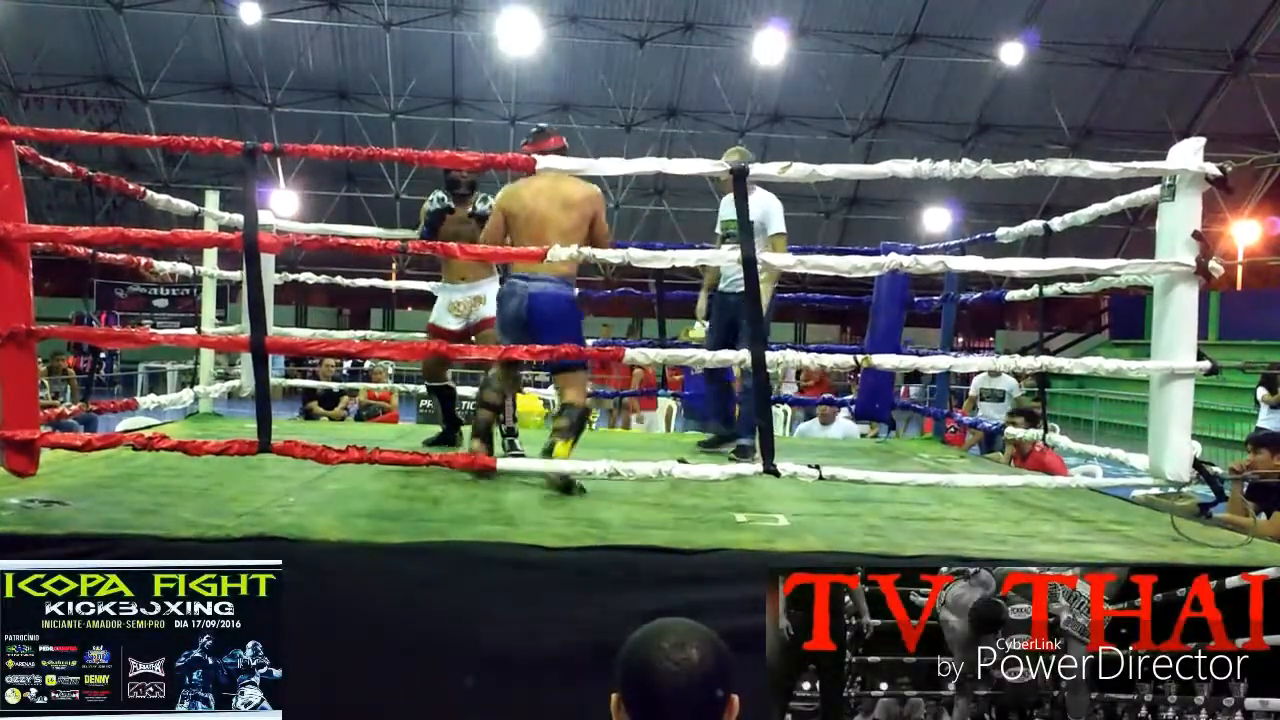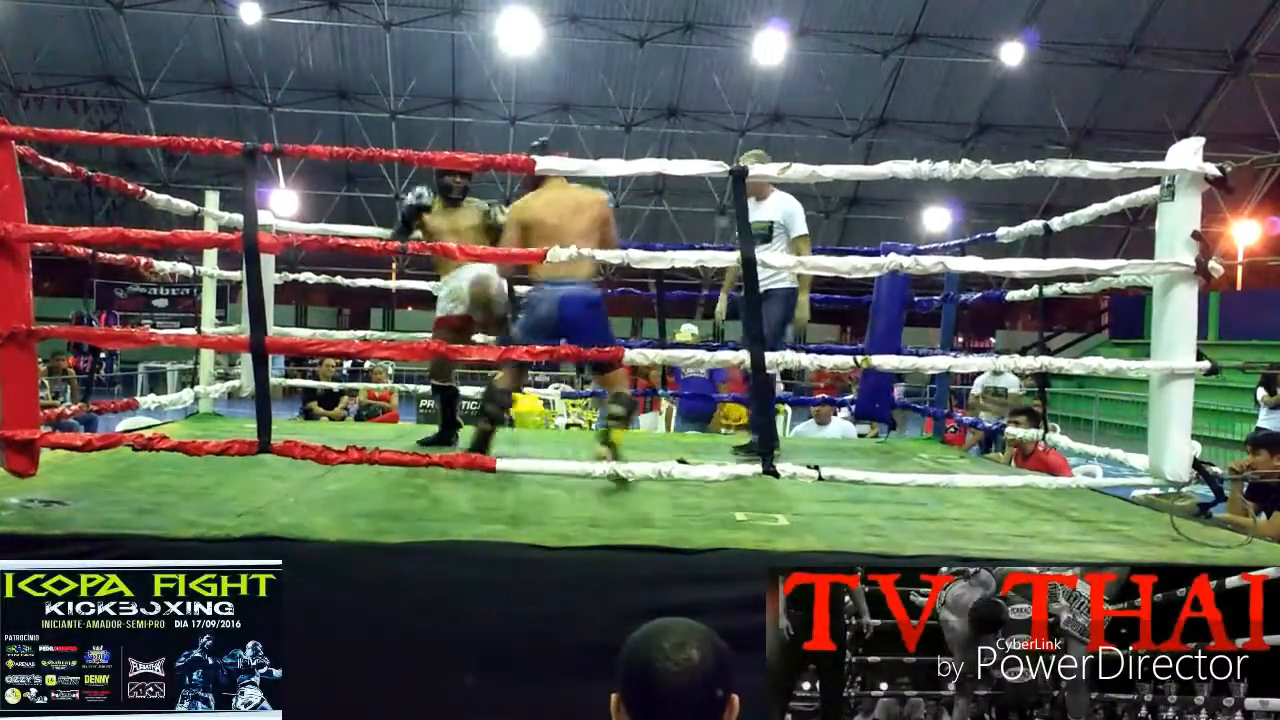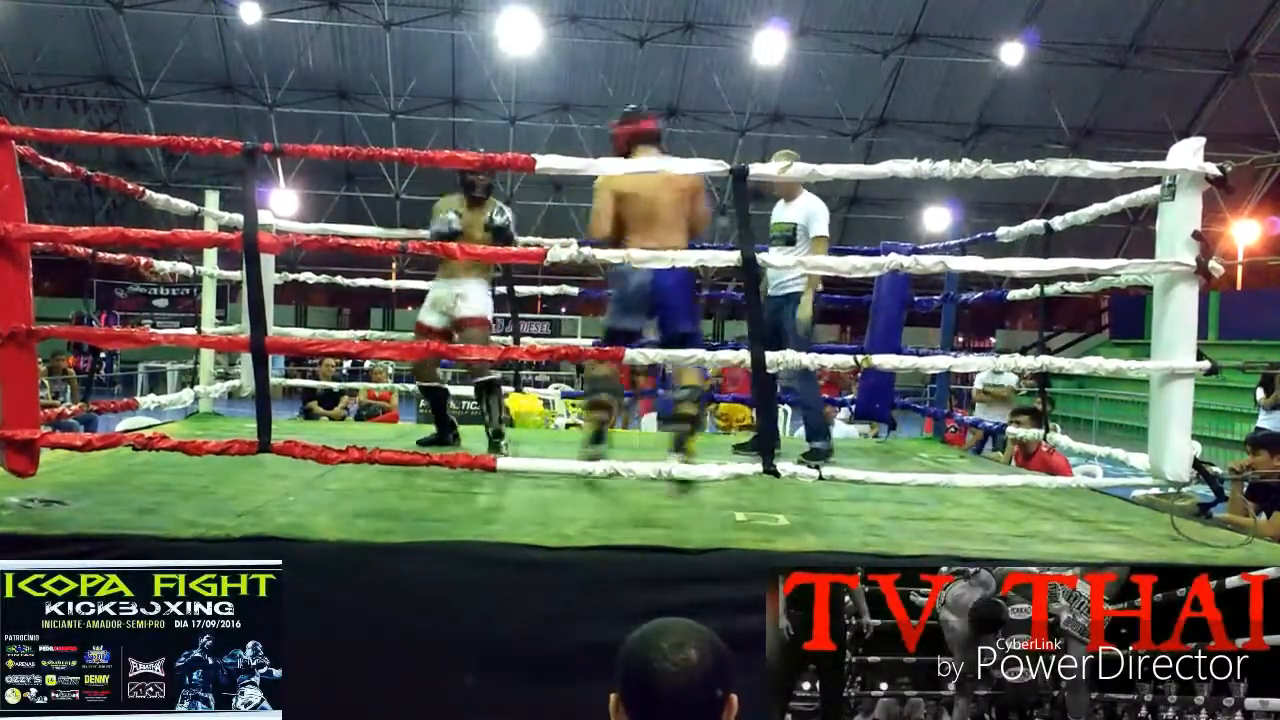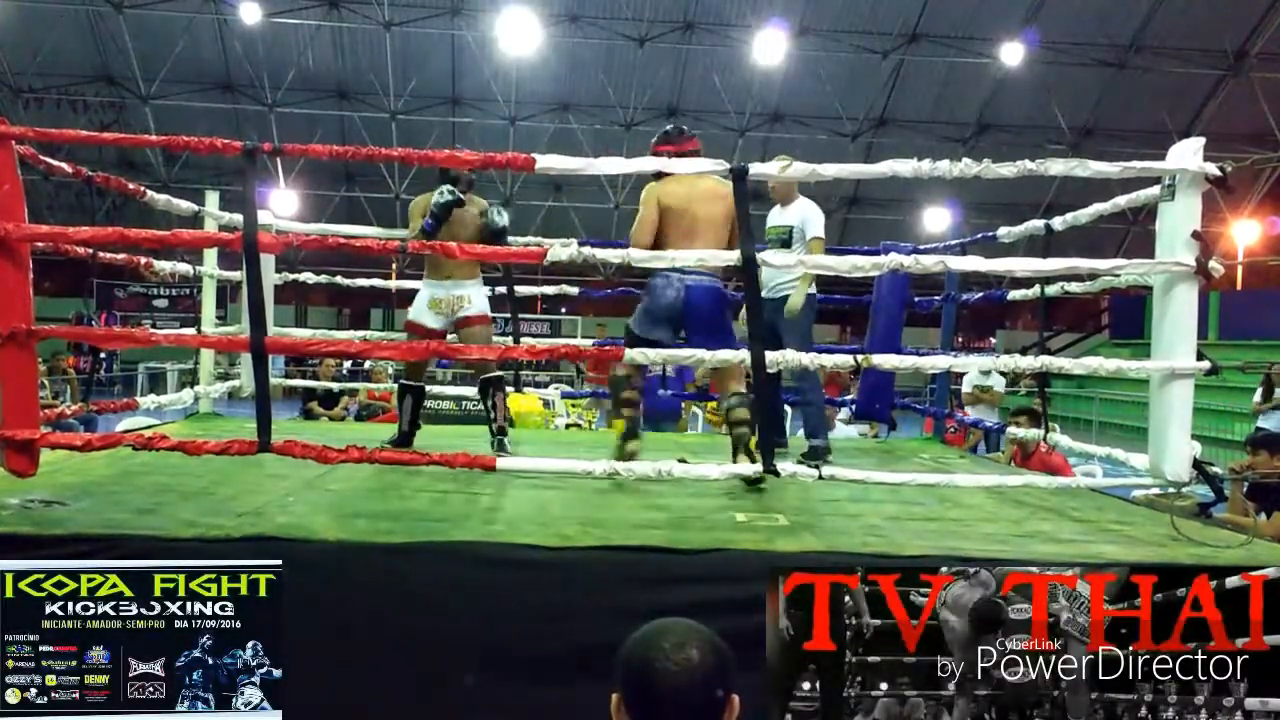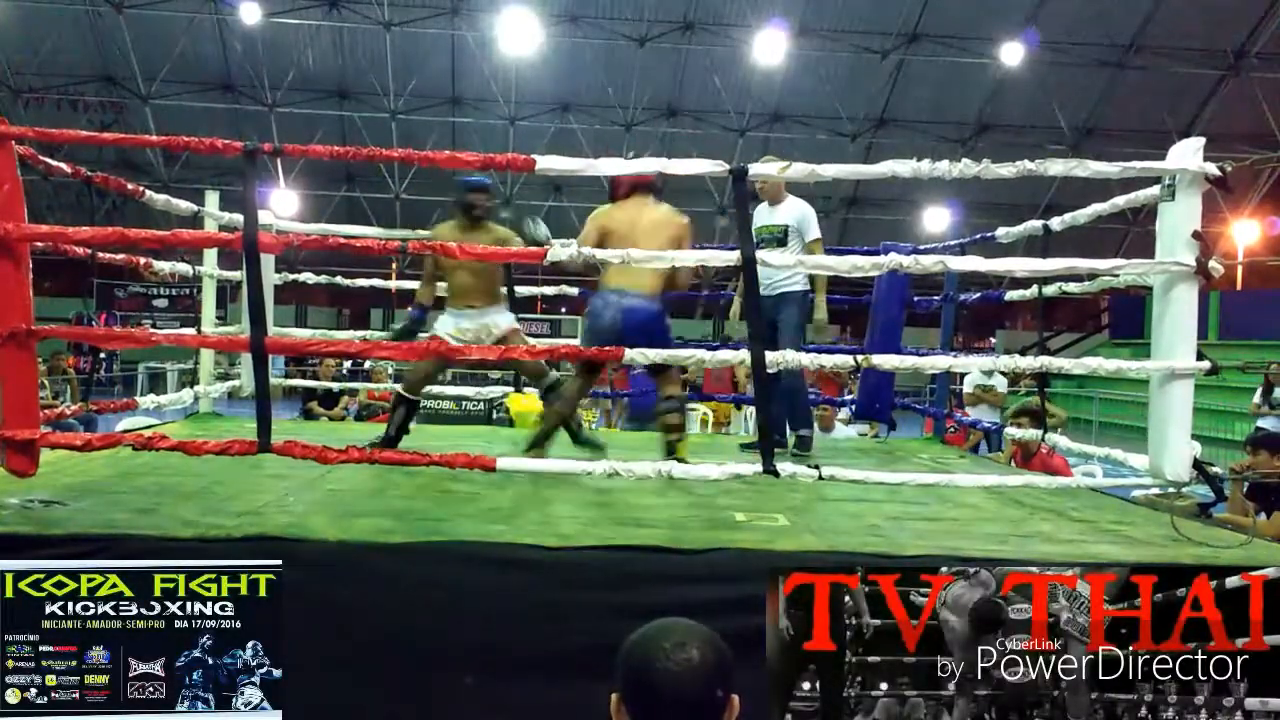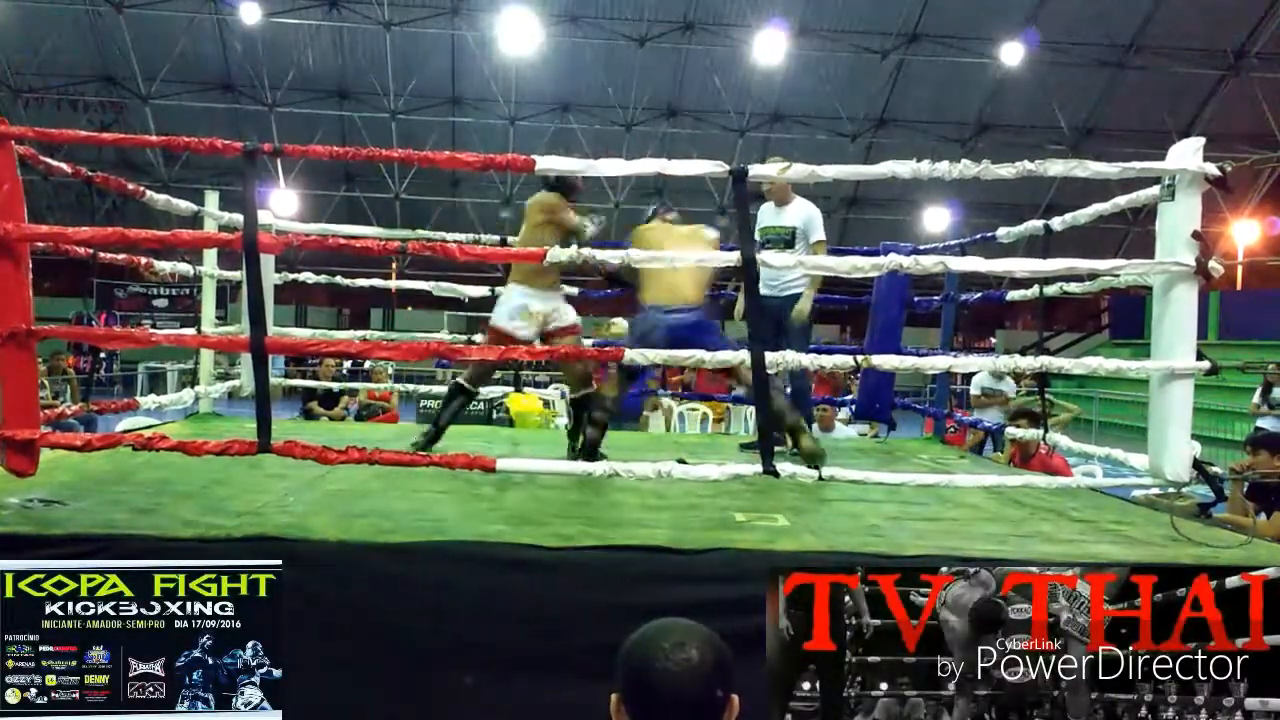
dt=0.4s
person 1, frame 1
left shoulder: (510, 196)
right shoulder: (589, 194)
left elbow: (486, 248)
right elbow: (600, 246)
left hip: (516, 292)
right hip: (558, 297)
left knee: (506, 368)
right knee: (573, 389)
left ankle: (479, 444)
right ankle: (556, 463)
person 1, frame 2
left shoulder: (522, 208)
right shoulder: (598, 200)
left elbow: (506, 264)
right elbow: (610, 249)
left hip: (542, 298)
right hip: (583, 299)
left knee: (511, 371)
right knee: (617, 381)
left ankle: (479, 447)
right ankle: (609, 444)
person 1, frame 3
left shoulder: (612, 179)
right shoulder: (689, 175)
left elbow: (599, 235)
right elbow: (700, 228)
left hip: (634, 273)
right hip: (676, 274)
left knee: (609, 359)
right knee: (687, 367)
left ankle: (596, 441)
right ankle: (681, 451)
person 1, frame 4
left shoulder: (657, 191)
right shoulder: (728, 190)
left elbow: (639, 245)
right elbow: (734, 246)
left hip: (667, 287)
right hip: (710, 289)
left knee: (627, 362)
right knee: (730, 380)
left ankle: (629, 438)
right ankle: (744, 456)
person 1, frame 5
left shoulder: (604, 214)
right shoulder: (680, 223)
right elbow: (683, 281)
left hip: (606, 307)
right hip: (648, 313)
left knee: (584, 378)
right knee: (669, 382)
left ankle: (537, 445)
right ankle: (674, 456)
person 1, frame 6
left shoulder: (644, 233)
right shoulder: (707, 235)
left hip: (651, 321)
right hip: (689, 321)
left knee: (621, 375)
right knee: (747, 375)
left ankle: (588, 449)
right ankle: (802, 438)
person 2, frame 1
left shoulder: (767, 203)
right shoulder: (725, 202)
left elbow: (780, 253)
left wrist: (765, 293)
right wrist: (704, 293)
right hip: (725, 295)
left knee: (750, 371)
right knee: (713, 364)
left ankle: (745, 439)
right ankle: (723, 431)
person 2, frame 2
left shoulder: (787, 205)
right shoulder: (746, 207)
left elbow: (804, 254)
left wrist: (803, 299)
right wrist: (724, 294)
left hip: (779, 293)
left ankle: (763, 435)
right ankle: (763, 436)
person 2, frame 3
left shoulder: (813, 206)
right shoulder: (779, 207)
left elbow: (820, 256)
left wrist: (807, 300)
left hip: (796, 300)
right hip: (774, 298)
left knee: (802, 371)
left ankle: (820, 442)
person 2, frame 4
left shoulder: (808, 210)
right shoulder: (773, 213)
left elbow: (817, 255)
left wrist: (801, 291)
left hip: (796, 301)
right hip: (768, 301)
left knee: (802, 370)
right knee: (765, 369)
left ankle: (818, 443)
right ankle: (775, 434)
person 2, frame 5
left shoulder: (800, 209)
right shoulder: (758, 213)
left elbow: (817, 257)
left wrist: (820, 301)
right wrist: (738, 297)
left hip: (793, 295)
right hip: (763, 298)
left knee: (790, 364)
right knee: (766, 369)
left ankle: (803, 431)
right ankle: (775, 434)
person 2, frame 6
left shoulder: (808, 211)
right shoulder: (763, 212)
left elbow: (820, 258)
left wrist: (808, 297)
right wrist: (743, 296)
left hip: (796, 298)
right hip: (765, 298)
left knee: (798, 369)
person 3, frame 1
left shoulder: (486, 205)
right shoulder: (432, 206)
left wrist: (489, 221)
right wrist: (432, 221)
left hip: (485, 292)
right hip: (449, 296)
right knee: (432, 367)
left ankle: (510, 439)
right ankle: (451, 428)
person 3, frame 2
left shoulder: (479, 208)
right shoulder: (423, 209)
right elbow: (399, 242)
left wrist: (501, 230)
right wrist: (407, 216)
left hip: (479, 274)
right hip: (450, 289)
left knee: (483, 295)
right knee: (440, 366)
right ankle: (448, 429)
person 3, frame 3
left shoulder: (498, 211)
right shoulder: (445, 205)
left wrist: (505, 235)
right wrist: (440, 236)
left hip: (474, 292)
right hip: (440, 291)
left knee: (479, 365)
right knee: (422, 367)
left ankle: (496, 437)
right ankle: (446, 430)
person 3, frame 4
left shoulder: (481, 208)
right shoulder: (423, 203)
left wrist: (499, 235)
right wrist: (436, 216)
left hip: (470, 292)
right hip: (432, 292)
left knee: (485, 363)
right knee: (413, 366)
left ankle: (499, 438)
right ankle: (405, 434)
person 3, frame 5
left shoulder: (498, 234)
right shoulder: (440, 234)
right elbow: (428, 282)
left wrist: (540, 243)
right wrist: (415, 317)
left hip: (497, 317)
right hip: (456, 320)
left knee: (539, 371)
right knee: (416, 380)
left ankle: (575, 430)
right ankle: (391, 438)
person 3, frame 6
left shoulder: (561, 209)
right shoulder: (546, 201)
right elbow: (585, 230)
left hip: (552, 301)
right hip: (519, 300)
left knee: (581, 374)
right knee: (480, 371)
left ankle: (578, 445)
right ankle: (432, 432)
